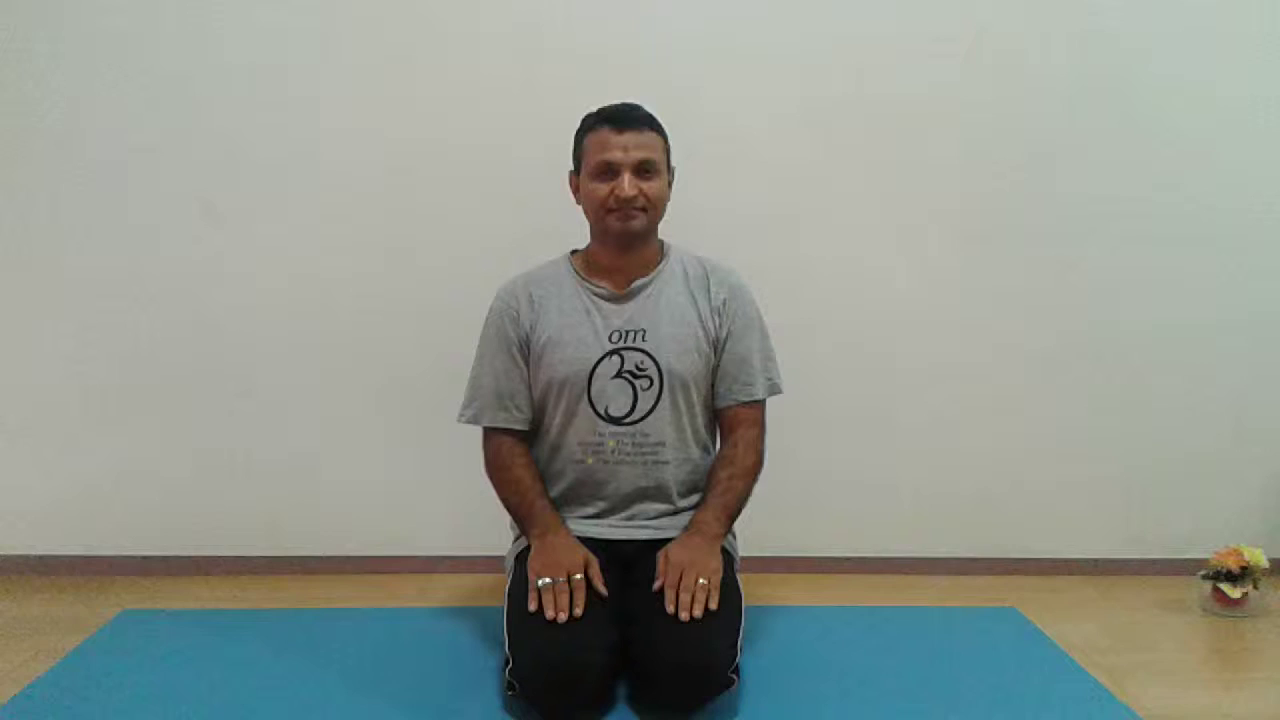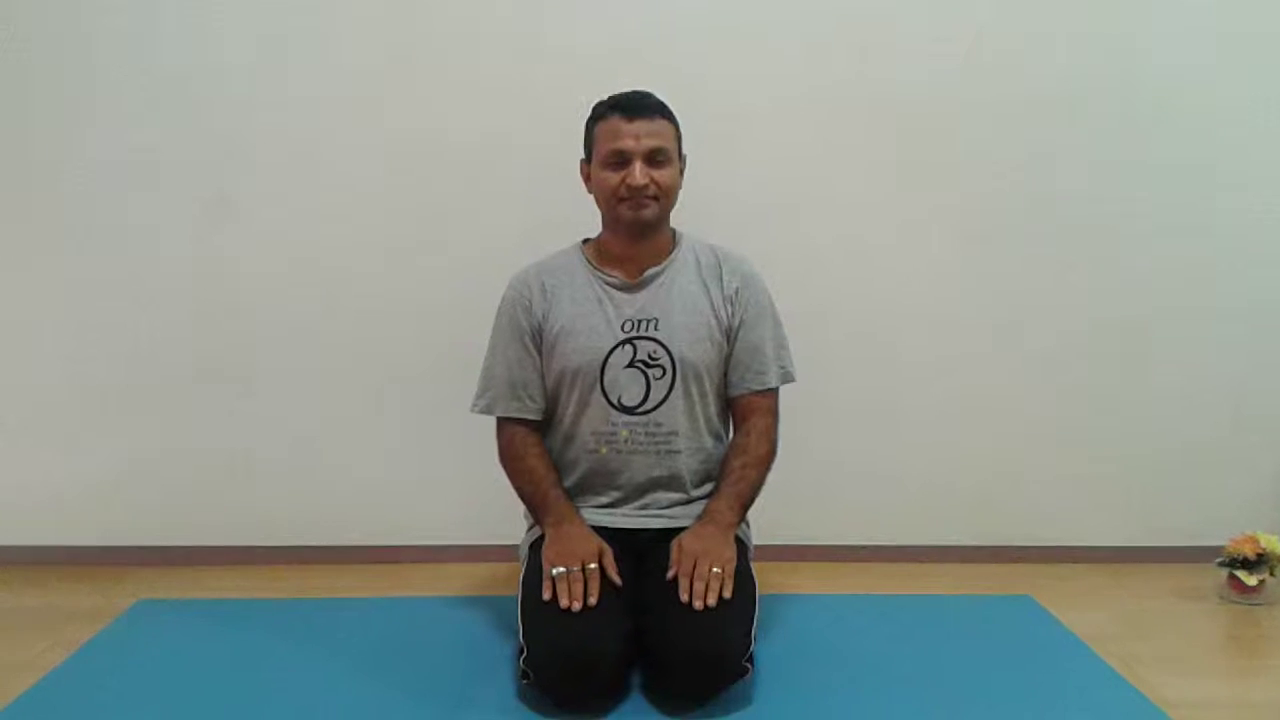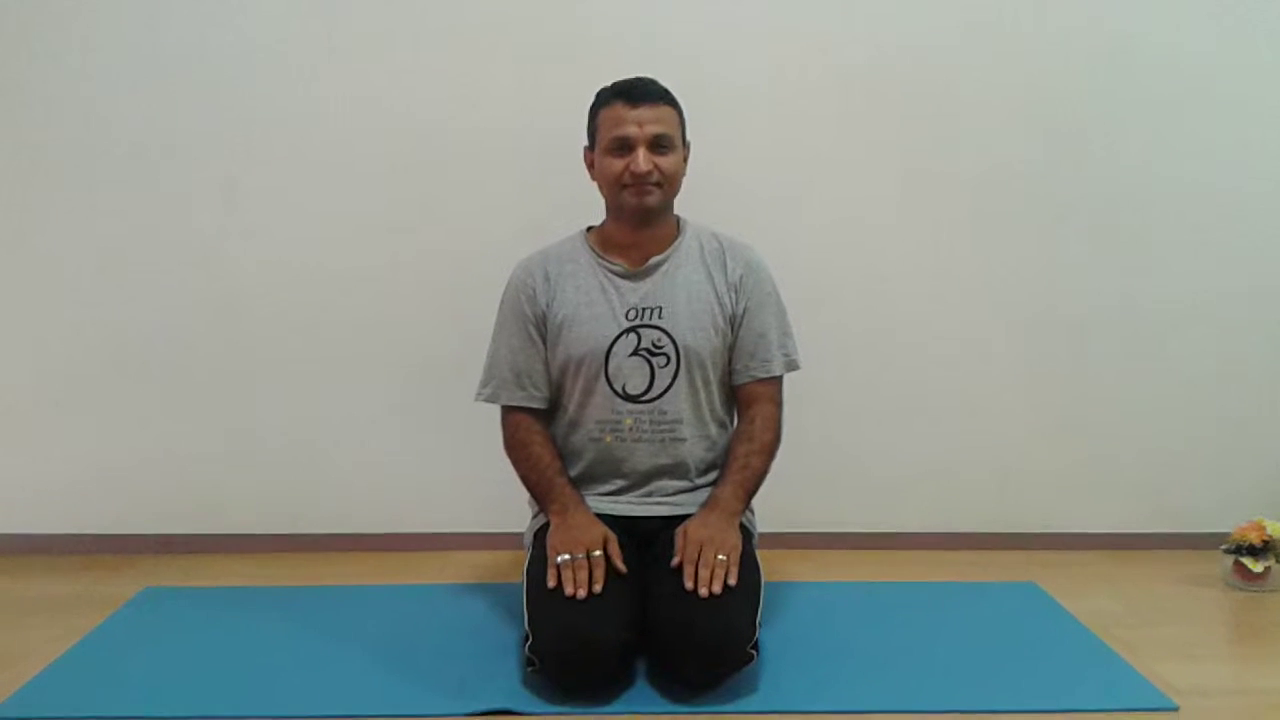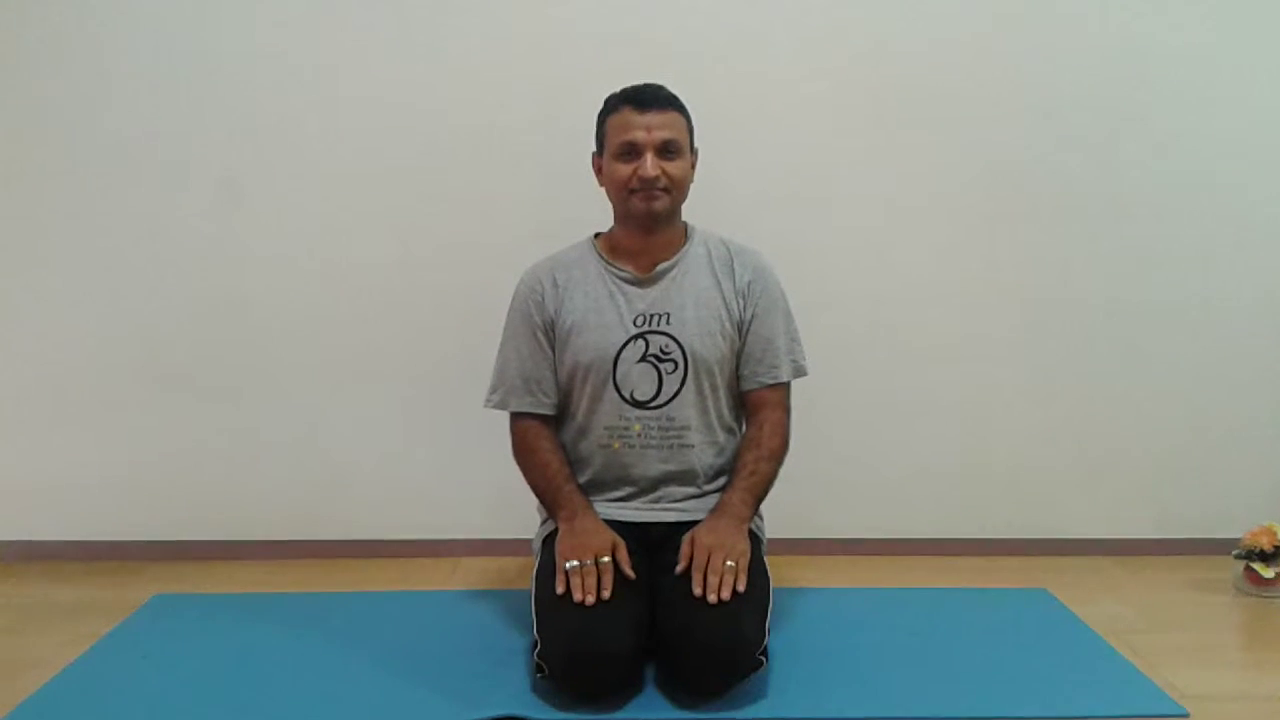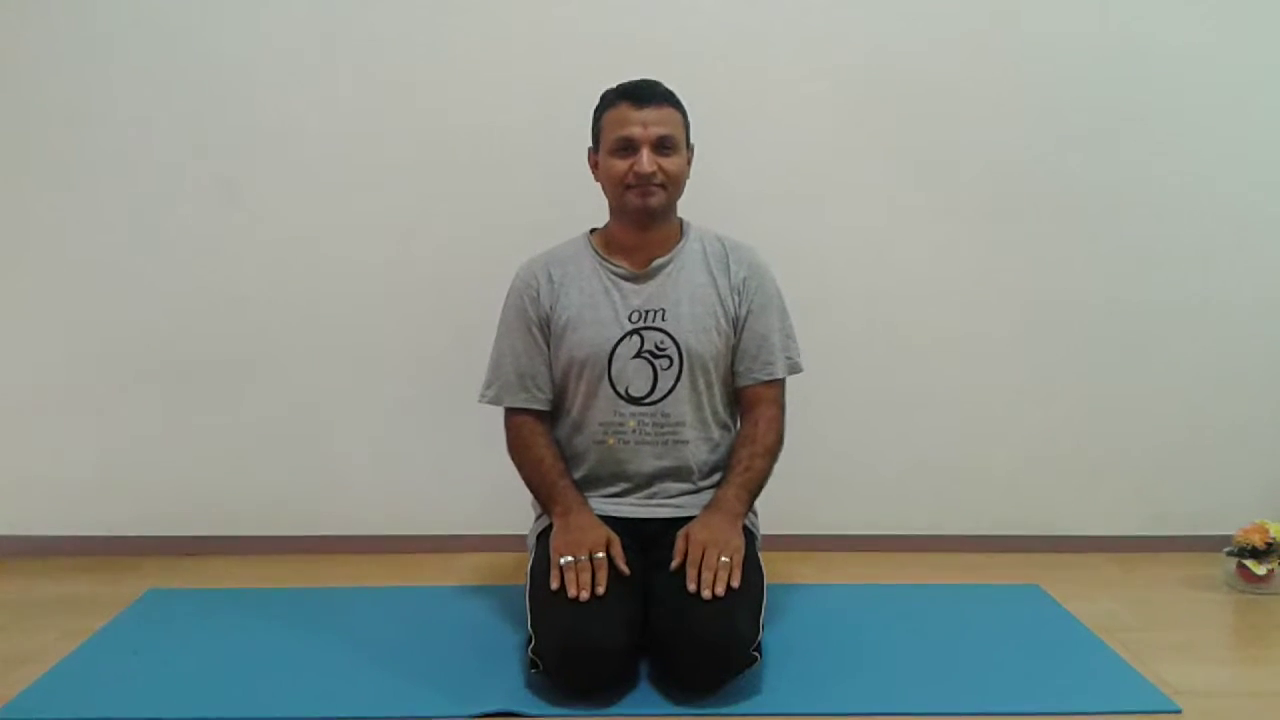
dt=0.4s
person 1, frame 1
left shoulder: (719, 293)
right shoulder: (524, 302)
left elbow: (744, 431)
right elbow: (504, 438)
left wrist: (705, 535)
right wrist: (548, 535)
left hip: (682, 533)
right hip: (565, 534)
left ankle: (641, 621)
right ankle: (600, 622)
person 1, frame 2
left shoulder: (731, 281)
right shoulder: (536, 290)
left elbow: (757, 418)
right elbow: (517, 427)
left wrist: (719, 523)
right wrist: (562, 525)
left hip: (696, 520)
right hip: (578, 522)
left knee: (703, 666)
left ankle: (657, 610)
right ankle: (612, 609)
person 1, frame 3
left shoulder: (736, 268)
right shoulder: (540, 278)
left elbow: (760, 406)
right elbow: (522, 415)
left wrist: (723, 511)
right wrist: (567, 512)
left hip: (701, 508)
right hip: (583, 509)
left knee: (710, 652)
right knee: (576, 657)
left ankle: (659, 597)
right ankle: (619, 597)
person 1, frame 4
left shoulder: (743, 275)
right shoulder: (548, 285)
left elbow: (768, 412)
right elbow: (530, 422)
left wrist: (732, 517)
right wrist: (576, 519)
left hip: (710, 515)
right hip: (591, 518)
left knee: (717, 660)
right knee: (588, 666)
left ankle: (670, 604)
right ankle: (630, 606)
person 1, frame 5
left shoulder: (738, 271)
right shoulder: (543, 280)
left elbow: (763, 407)
right elbow: (525, 417)
left wrist: (725, 512)
right wrist: (570, 513)
left hip: (704, 510)
right hip: (586, 512)
left knee: (710, 657)
right knee: (582, 663)
left ankle: (665, 600)
right ankle: (624, 600)
